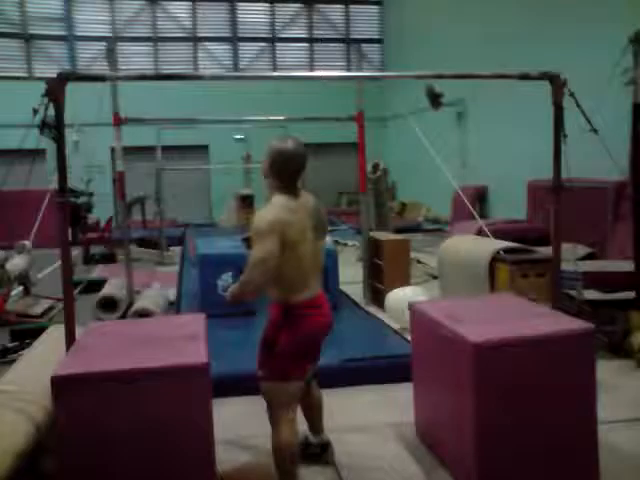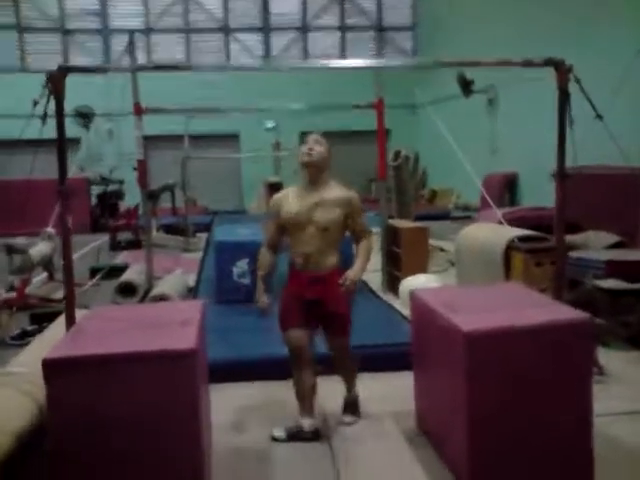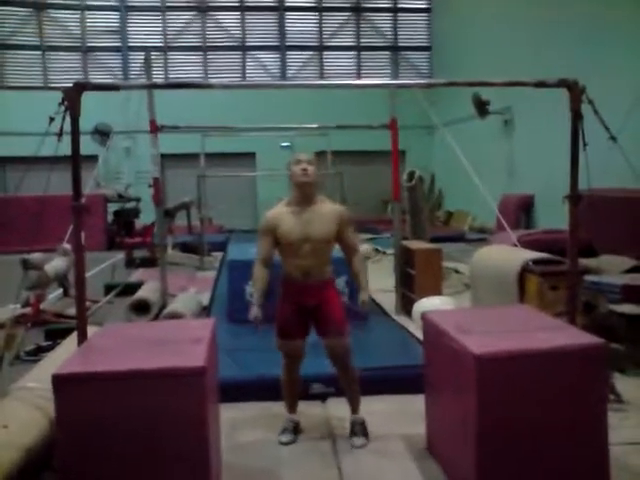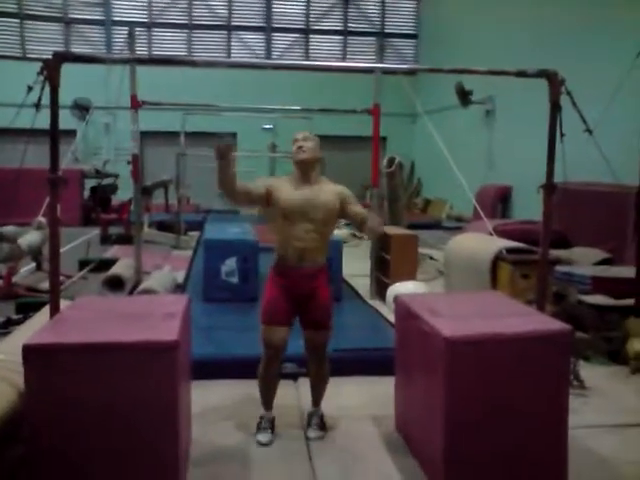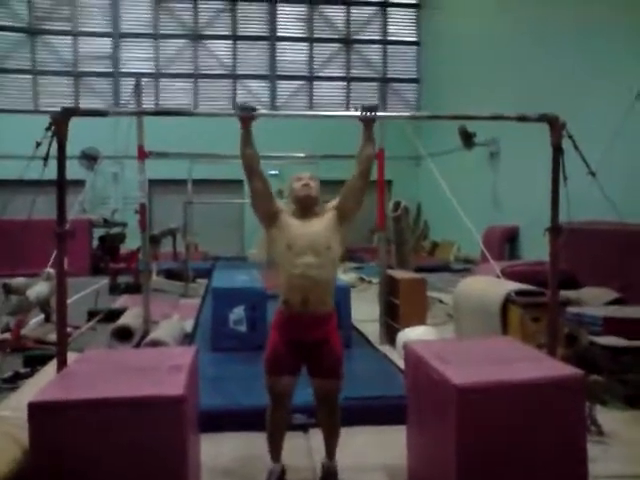
dt=1s
person 1, frame 1
left shoulder: (269, 217)
right shoulder: (312, 205)
left elbow: (257, 279)
left wrist: (235, 293)
left hip: (291, 316)
right hip: (319, 307)
left knee: (280, 408)
right knee: (304, 381)
right ankle: (318, 442)
person 1, frame 2
left shoulder: (346, 198)
right shoulder: (281, 201)
left elbow: (364, 238)
right elbow: (269, 247)
left wrist: (358, 268)
right wrist: (261, 287)
left hip: (332, 283)
right hip: (297, 284)
left knee: (340, 350)
right knee: (300, 353)
left ankle: (351, 396)
right ankle: (307, 423)
person 1, frame 3
left shoulder: (336, 213)
right shoulder: (274, 218)
left elbow: (353, 252)
right elbow: (262, 263)
left wrist: (364, 287)
right wrist: (256, 303)
left hip: (325, 291)
right hip: (291, 293)
left knee: (342, 358)
right knee: (291, 361)
left ankle: (357, 418)
right ankle: (292, 419)
person 1, frame 4
left shoulder: (337, 193)
right shoulder: (273, 188)
left elbow: (364, 221)
right elbow: (232, 193)
left wrist: (373, 223)
right wrist: (225, 163)
left hip: (317, 279)
right hip: (282, 277)
left knee: (318, 352)
right knee: (271, 349)
left ankle: (315, 411)
right ankle: (266, 413)
person 1, frame 5
left shoulder: (335, 217)
right shoulder: (276, 218)
left elbow: (361, 175)
right elbow: (254, 174)
left wrist: (368, 131)
right wrist: (246, 130)
left hip: (324, 325)
right hip: (287, 324)
left knee: (328, 398)
right knee: (279, 397)
